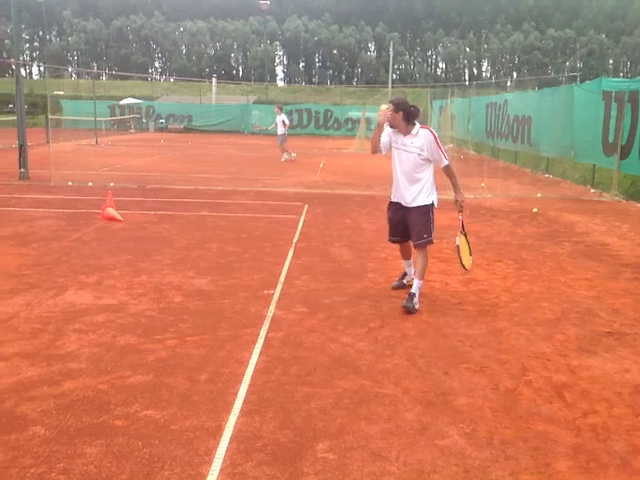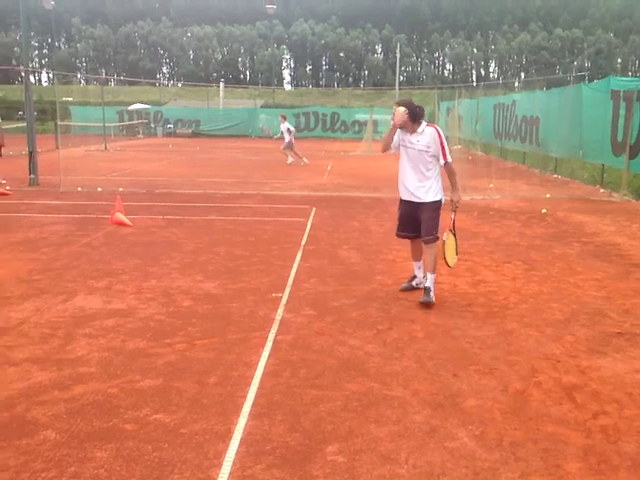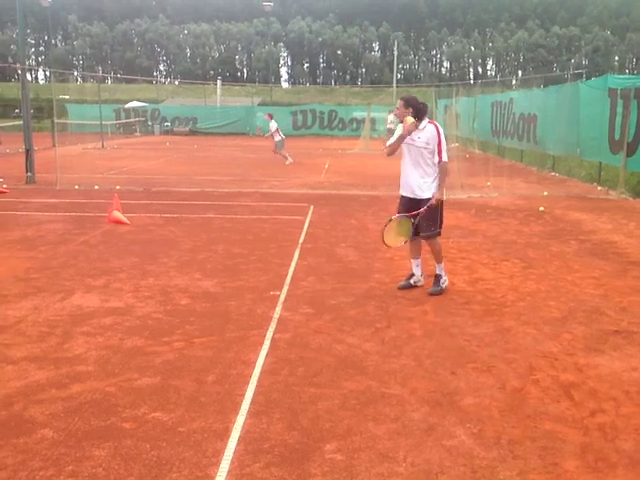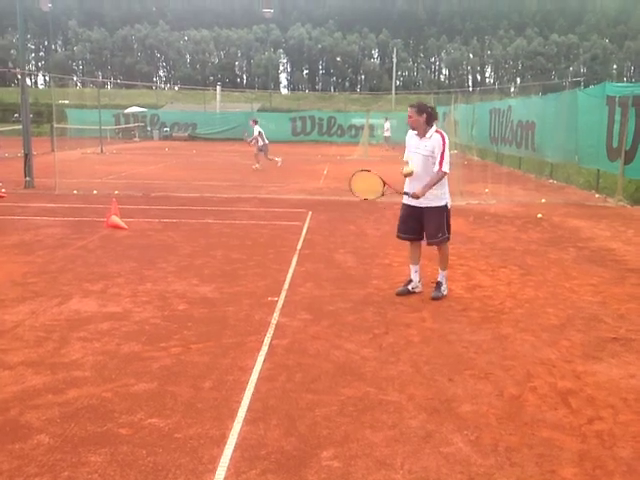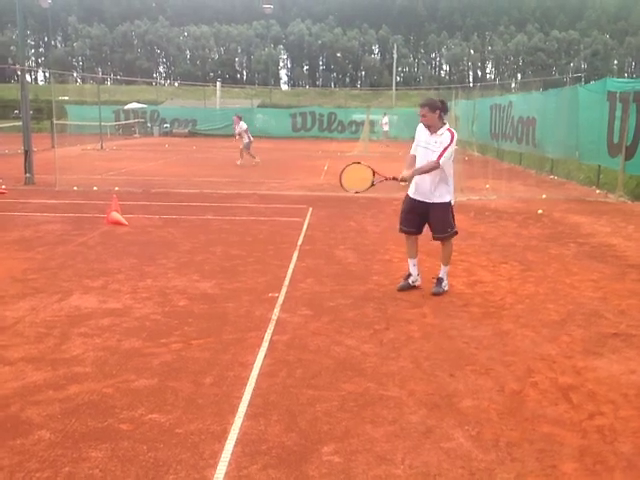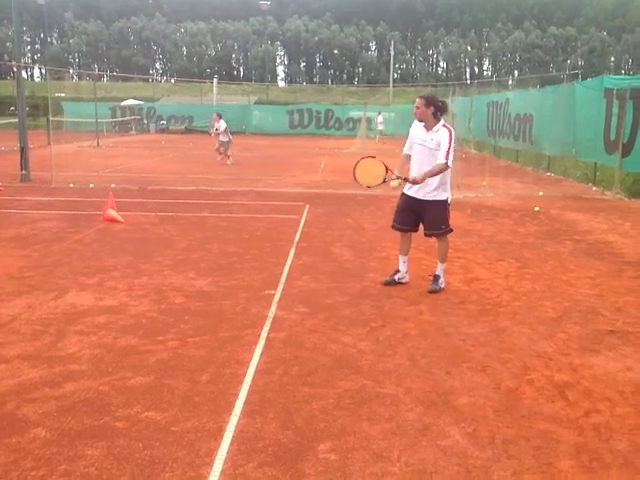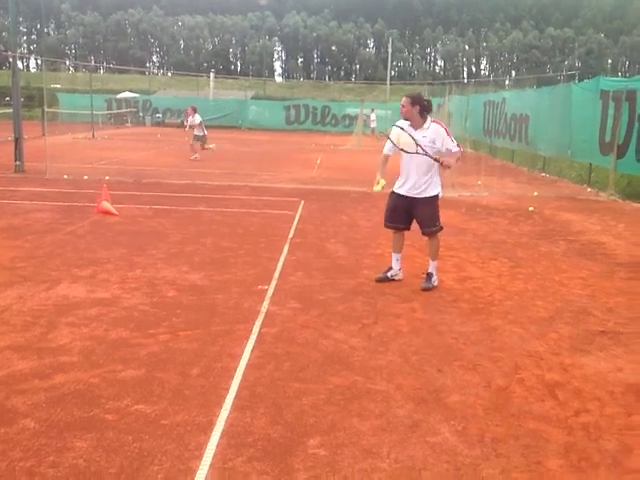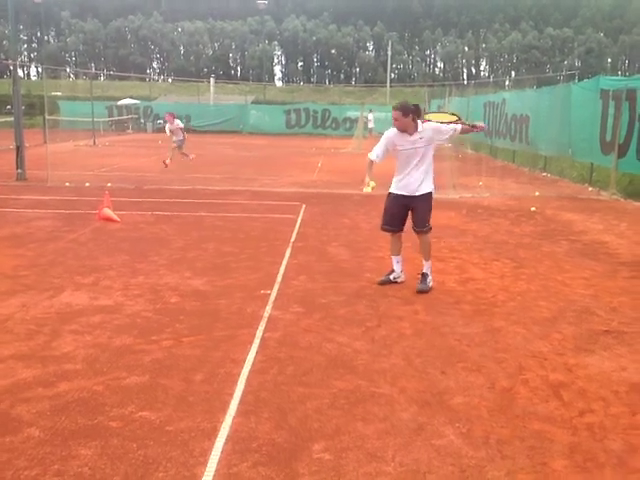
dt=0.2s
person 1, frame 1
left shoulder: (427, 135)
right shoulder: (391, 133)
left elbow: (444, 164)
right elbow: (375, 150)
left wrist: (457, 191)
right wrist: (379, 125)
left hip: (421, 200)
right hip: (399, 198)
left knee: (420, 245)
right knee: (401, 239)
left ankle: (414, 294)
right ankle: (409, 274)
person 1, frame 2
left shoulder: (432, 132)
right shoulder: (400, 132)
left elbow: (446, 162)
right elbow: (384, 148)
left wrist: (455, 190)
right wrist: (395, 126)
left hip: (430, 196)
right hip: (408, 195)
left knee: (429, 240)
right knee: (413, 238)
left ankle: (429, 287)
right ankle: (419, 277)
person 1, frame 3
left shoulder: (433, 129)
right shoulder: (403, 129)
left elbow: (442, 162)
right elbow: (389, 152)
left wrist: (440, 190)
right wrist: (403, 135)
left hip: (429, 194)
right hip: (408, 192)
left knee: (430, 236)
right knee: (412, 235)
left ankle: (441, 276)
right ankle: (417, 275)
person 1, frame 4
left shoulder: (439, 138)
right shoulder: (410, 136)
left elbow: (442, 171)
left wrist: (424, 189)
right wrist: (406, 169)
left hip: (435, 200)
right hip: (411, 198)
left knee: (440, 241)
right knee: (413, 240)
left ankle: (442, 282)
right ankle: (415, 281)
person 1, frame 5
left shoulder: (449, 135)
right shoulder: (420, 129)
left elbow: (436, 163)
left wrist: (413, 173)
right wrist: (407, 172)
left hip: (440, 197)
right hip: (416, 194)
left knee: (445, 237)
right knee: (410, 233)
left ankle: (443, 278)
right ankle: (414, 276)
person 1, frame 6
left shoulder: (446, 132)
right shoulder: (415, 127)
left elbow: (445, 164)
left wrist: (424, 176)
right wrist: (399, 174)
left hip: (436, 194)
right hip: (412, 191)
left knee: (441, 234)
right knee: (404, 230)
left ankle: (439, 276)
right ankle: (402, 272)
person 1, frame 7
left shoulder: (437, 129)
right shoulder: (400, 127)
left elbow: (455, 150)
right elbow: (387, 152)
left wrist: (450, 158)
right wrist: (380, 173)
left hip: (427, 191)
right hip: (402, 189)
left knee: (432, 232)
right knee: (397, 229)
left ankle: (432, 273)
right ankle: (396, 269)
person 1, frame 8
left shoulder: (432, 129)
right shoulder: (391, 135)
left elbow: (458, 129)
right elbow: (374, 156)
left wrist: (473, 127)
right wrist: (368, 176)
left hip: (422, 190)
right hip: (398, 189)
left knee: (422, 231)
right knee: (393, 231)
left ankle: (426, 274)
right ankle: (397, 271)
